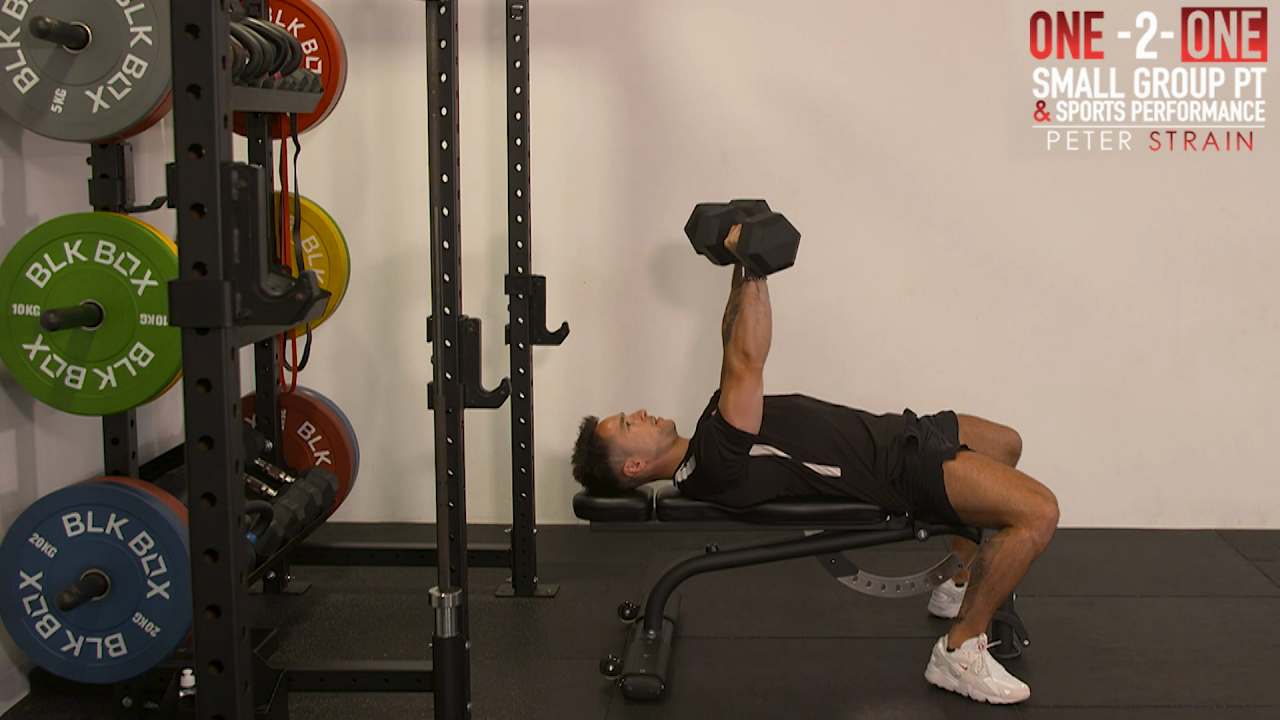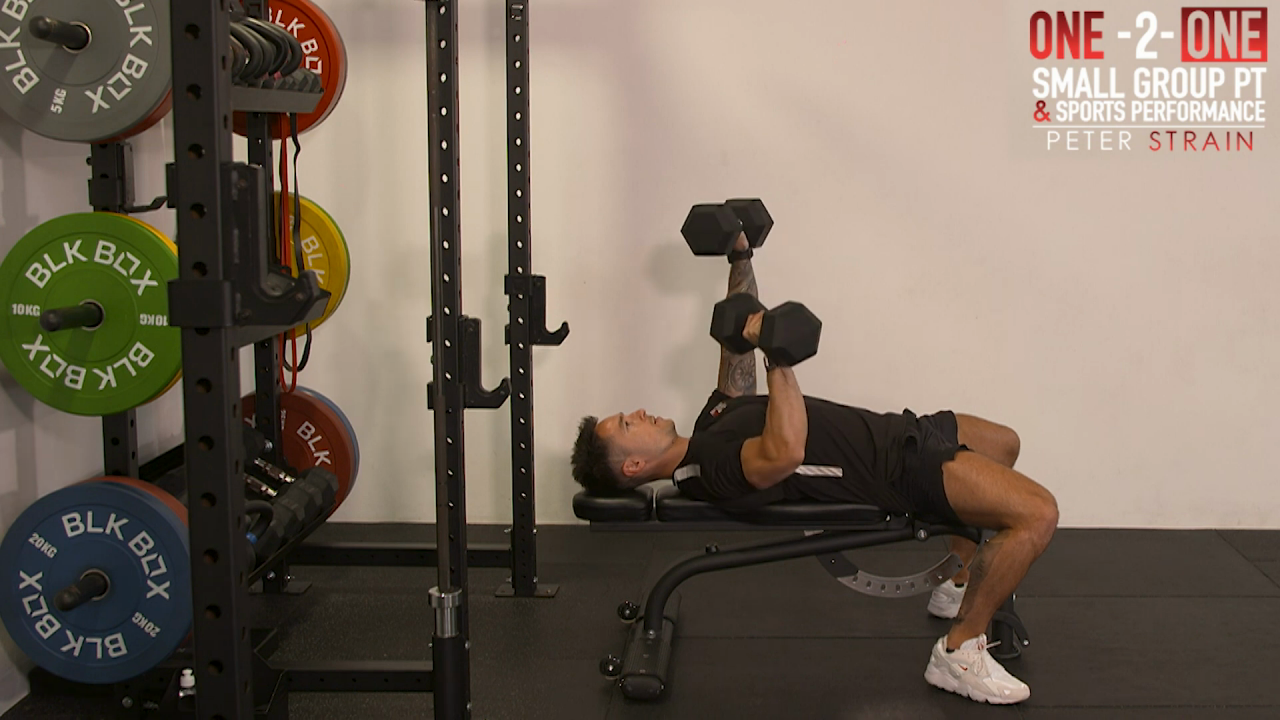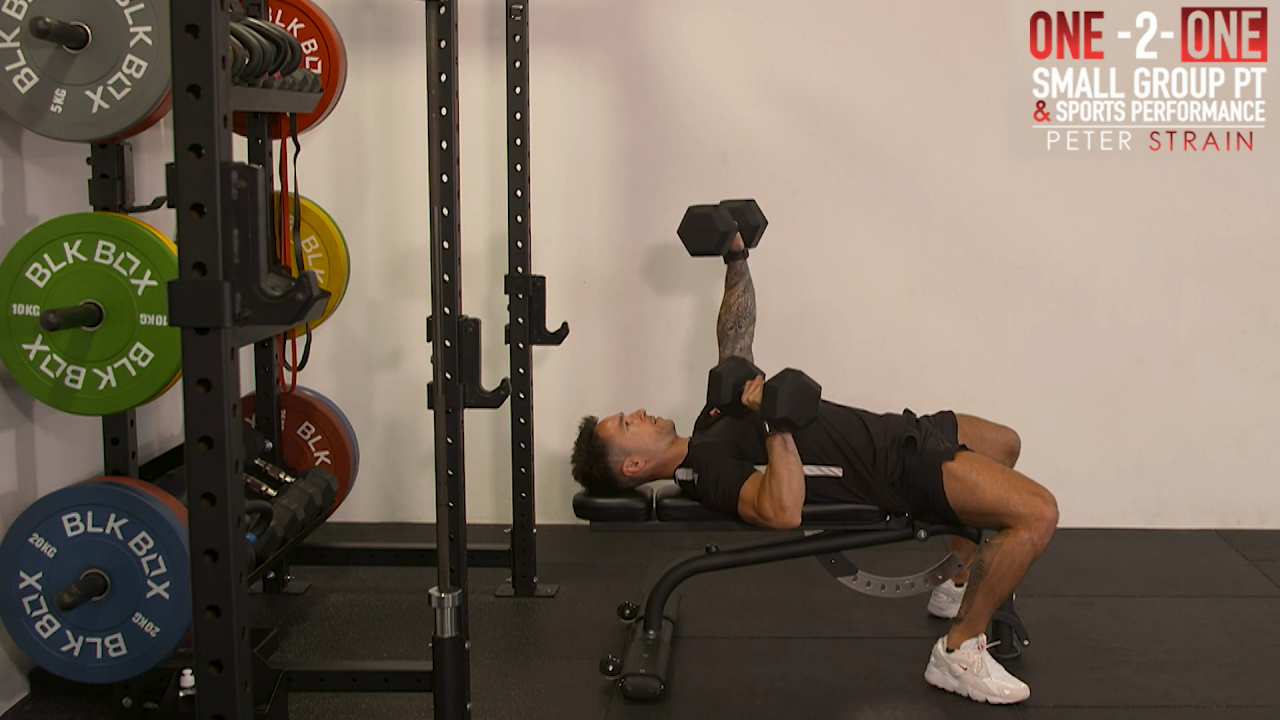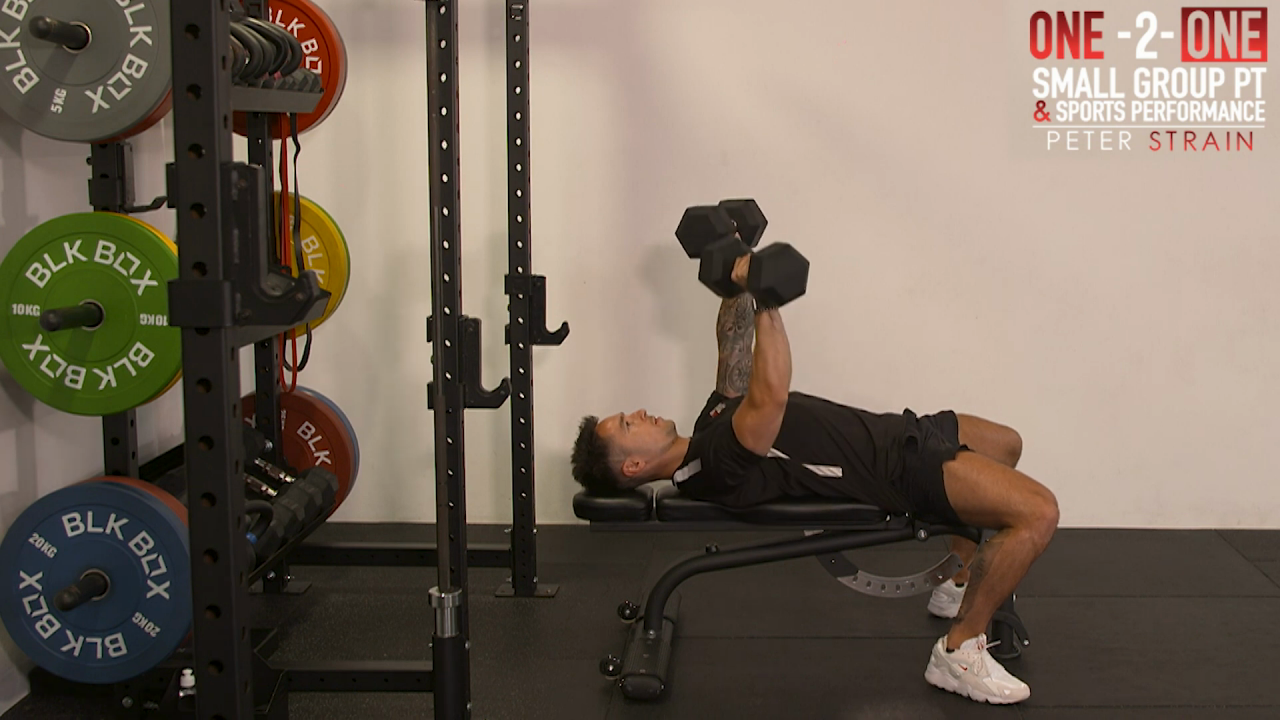
dt=1s
person 1, frame 1
left shoulder: (714, 425)
right shoulder: (711, 467)
left elbow: (736, 345)
right elbow: (748, 364)
left wrist: (743, 266)
right wrist: (755, 270)
right hip: (900, 469)
left knee: (1005, 444)
right knee: (1037, 511)
left ankle: (963, 586)
right ankle: (960, 653)
person 1, frame 2
left shoulder: (712, 422)
right shoulder: (708, 467)
left elbow: (738, 340)
right elbow: (786, 451)
left wrist: (740, 258)
right wrist: (777, 353)
right hip: (901, 471)
left knee: (1003, 443)
right knee: (1037, 512)
left ankle: (962, 587)
right ankle: (960, 653)
person 1, frame 3
left shoulder: (714, 420)
right shoulder: (709, 469)
left elbow: (735, 339)
right elbow: (784, 512)
left wrist: (736, 258)
right wrist: (775, 418)
right hip: (903, 470)
left knee: (1004, 444)
right knee: (1037, 512)
left ankle: (961, 587)
right ankle: (959, 653)
person 1, frame 4
left shoulder: (713, 424)
right shoulder: (712, 468)
left elbow: (733, 347)
right elbow: (771, 393)
left wrist: (738, 276)
right hip: (900, 470)
left knee: (1005, 444)
right knee: (1038, 512)
left ankle: (963, 589)
right ankle: (959, 655)
